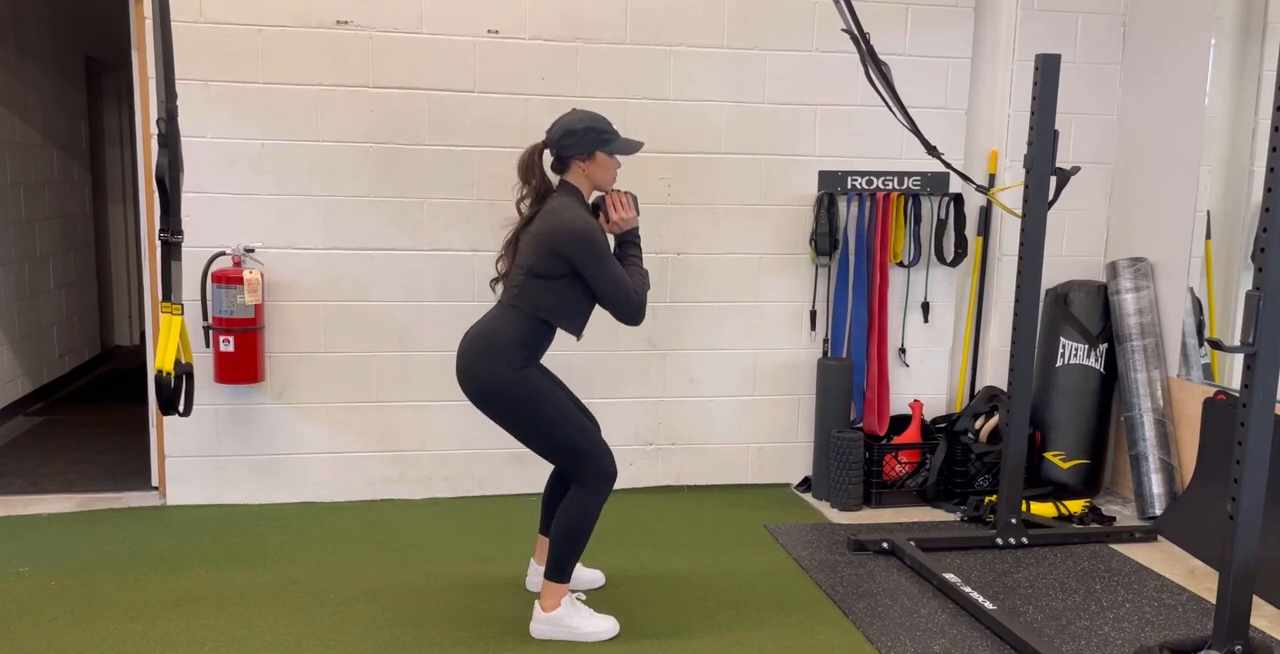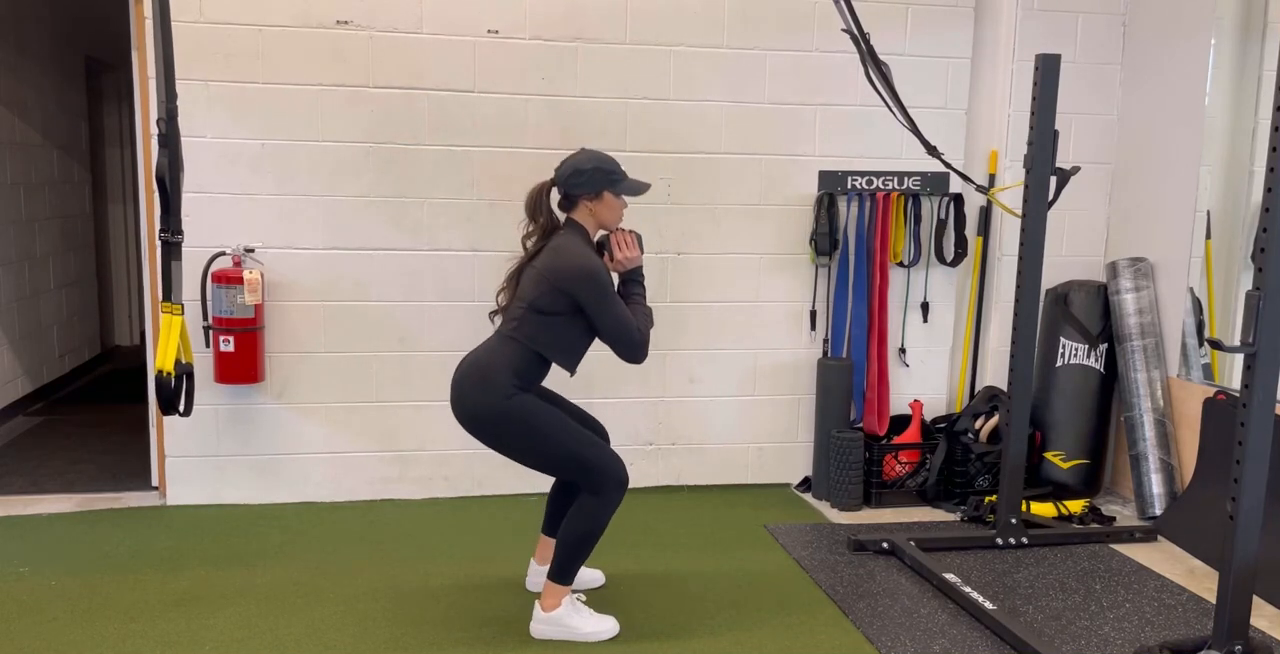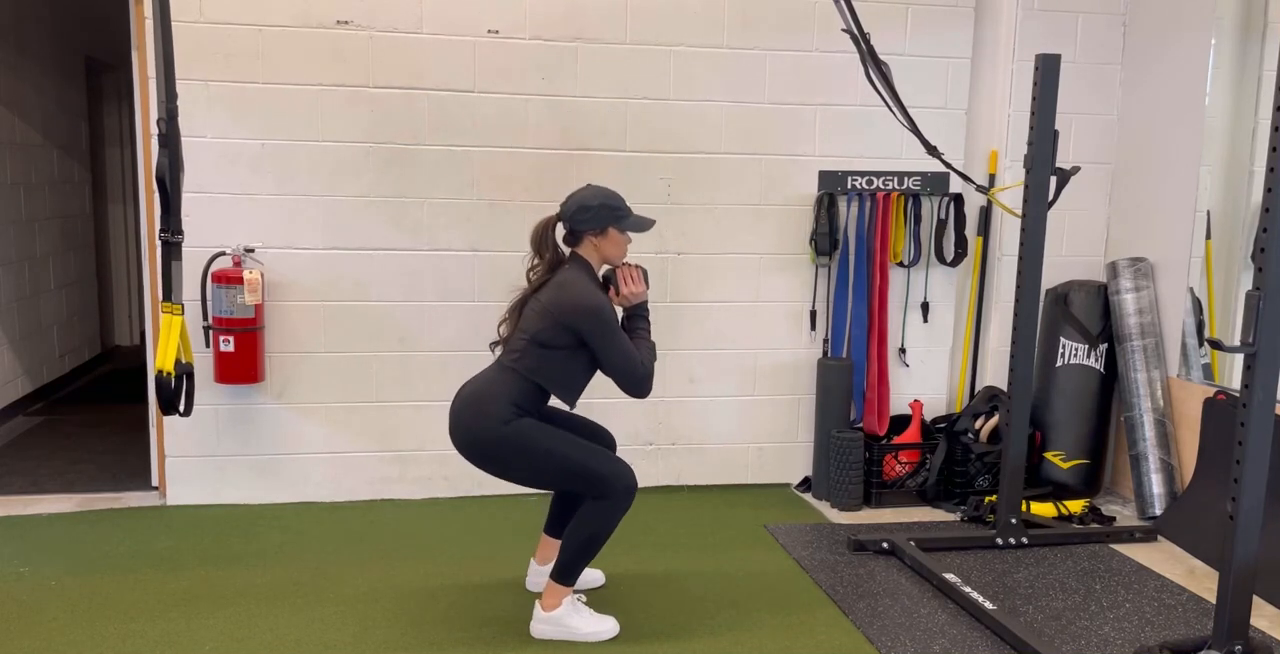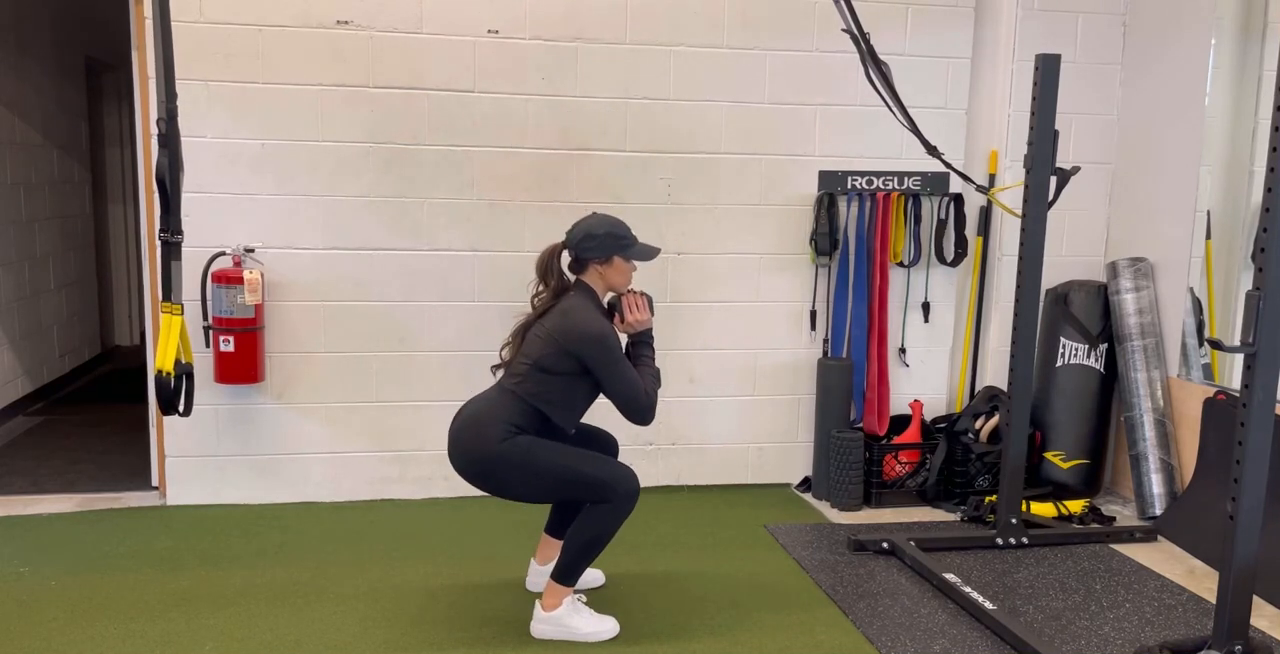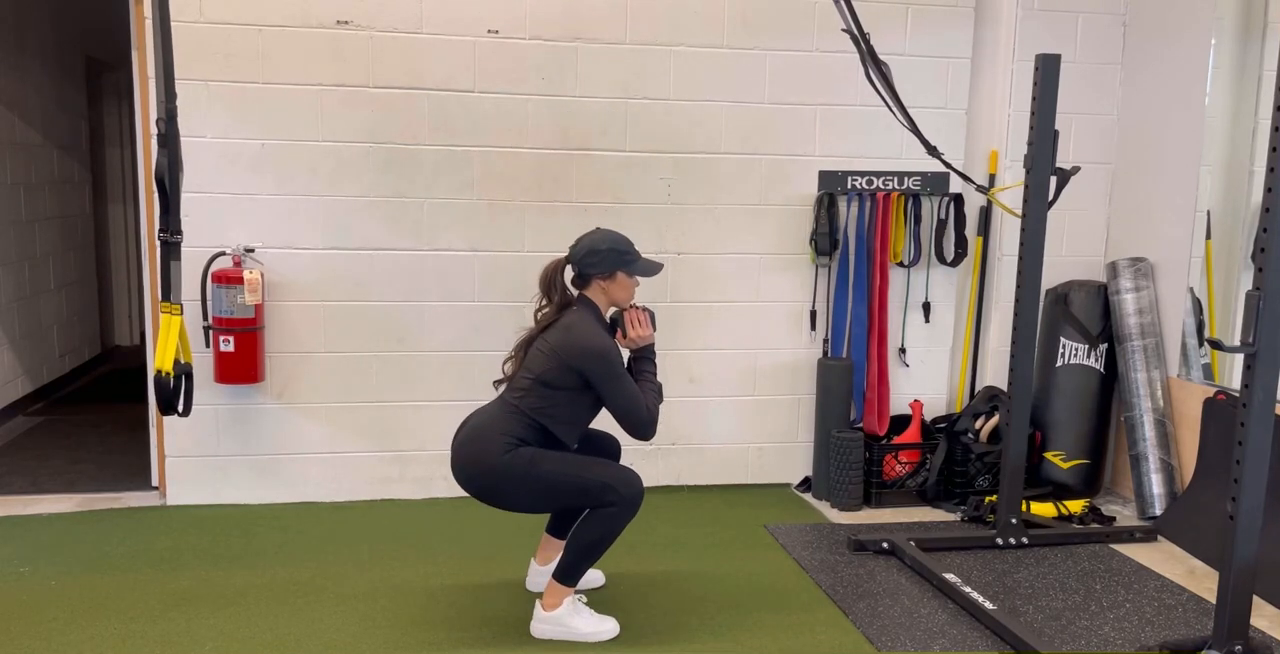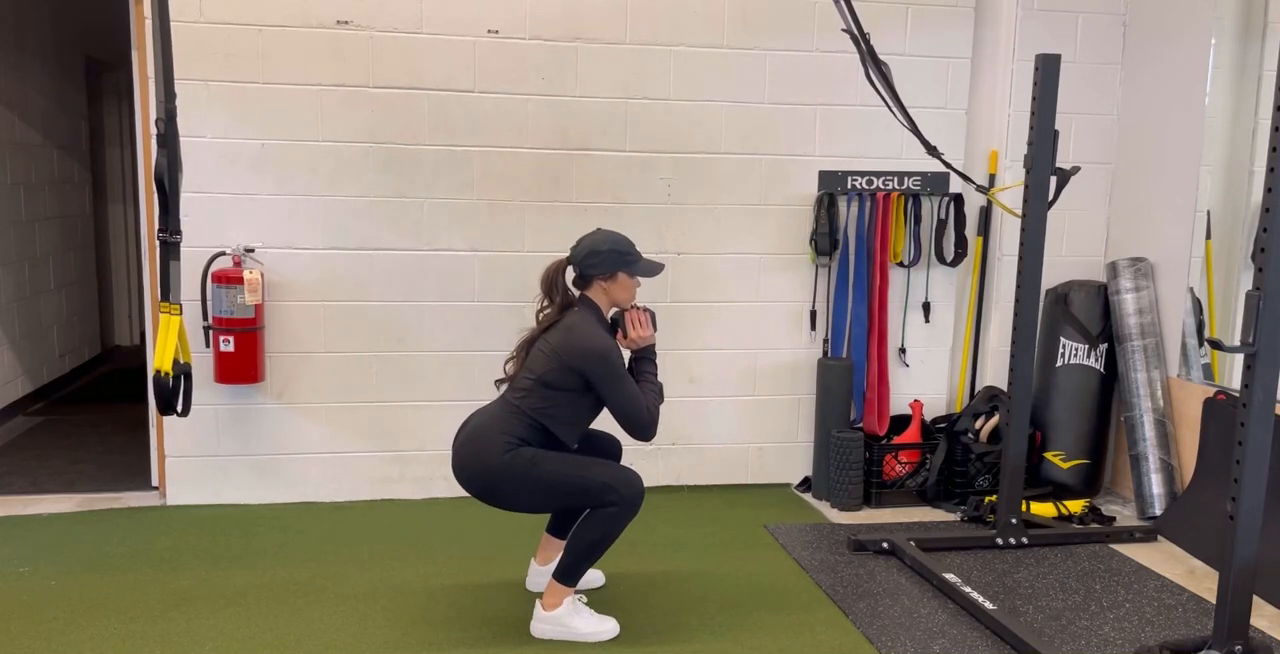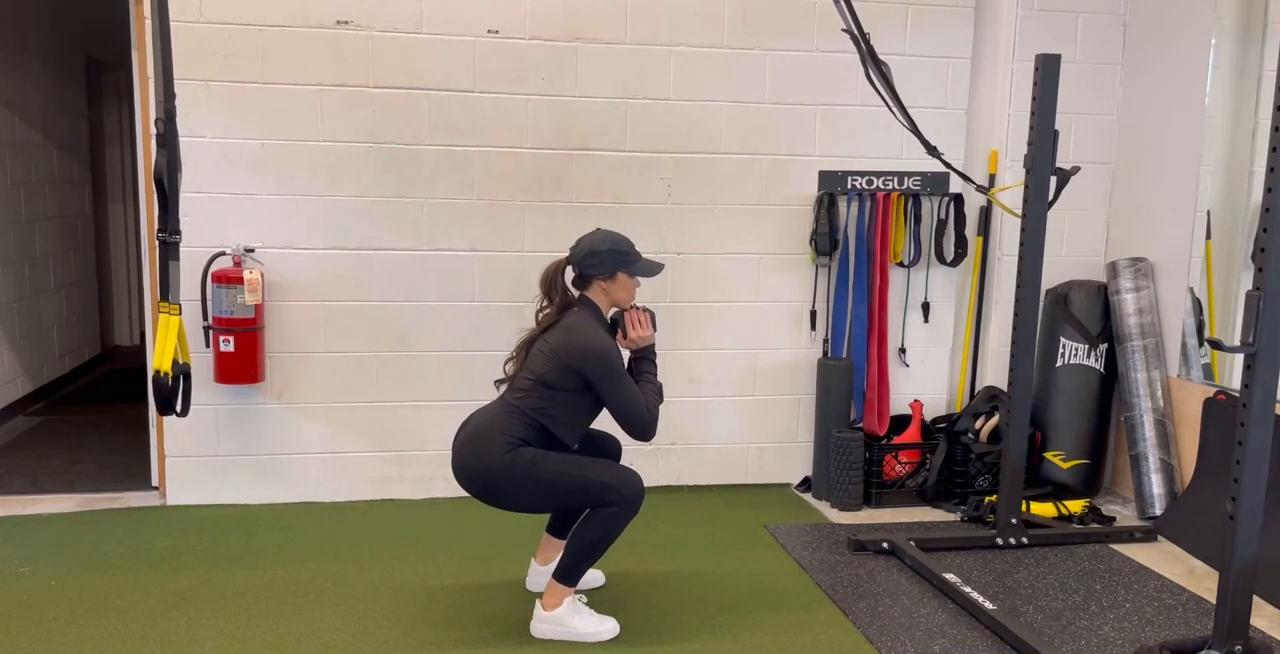
dt=0.2s
person 1, frame 1
left shoulder: (558, 209)
right shoulder: (574, 224)
left elbow: (604, 290)
right elbow: (630, 308)
left wrist: (611, 235)
right wrist: (627, 237)
left hip: (499, 354)
right hip: (499, 365)
left knee: (581, 444)
right knee: (595, 467)
left ankle: (545, 561)
right ankle: (552, 607)
person 1, frame 2
left shoulder: (563, 246)
right shoulder: (579, 263)
left elbow: (606, 323)
right elbow: (634, 347)
left wrist: (615, 274)
right wrist: (631, 276)
left hip: (493, 382)
right hip: (492, 395)
left knee: (591, 443)
right knee: (607, 476)
left ankle: (545, 562)
right ankle: (553, 608)
person 1, frame 3
left shoulder: (567, 280)
right shoulder: (583, 298)
left elbow: (607, 350)
right elbow: (638, 381)
left wrist: (619, 308)
right wrist: (637, 311)
left hip: (491, 408)
right hip: (490, 423)
left knee: (597, 448)
right knee: (615, 482)
left ankle: (546, 562)
right ankle: (553, 607)
person 1, frame 4
left shoulder: (572, 306)
right shoulder: (587, 326)
left elbow: (617, 381)
right elbow: (641, 408)
left wrist: (624, 336)
right wrist: (641, 337)
left hip: (488, 428)
right hip: (489, 446)
left knee: (600, 449)
right knee: (619, 486)
left ankle: (546, 563)
right ankle: (553, 607)
person 1, frame 5
left shoulder: (574, 320)
right shoulder: (589, 341)
left elbow: (620, 396)
right elbow: (642, 424)
left wrist: (627, 351)
right wrist: (643, 352)
left hip: (489, 441)
right hip: (492, 459)
left knee: (603, 451)
right knee: (623, 488)
left ankle: (546, 563)
right ankle: (554, 607)
person 1, frame 6
left shoulder: (576, 321)
right shoulder: (591, 341)
left elbow: (620, 394)
right elbow: (643, 425)
left wrist: (629, 351)
right wrist: (644, 353)
left hip: (489, 441)
right hip: (493, 460)
left knee: (604, 451)
right knee: (624, 489)
left ankle: (546, 563)
right ankle: (554, 607)
person 1, frame 7
left shoulder: (575, 322)
right shoulder: (590, 342)
left elbow: (620, 397)
right elbow: (642, 425)
left wrist: (628, 352)
right wrist: (644, 353)
left hip: (490, 441)
right hip: (493, 460)
left knee: (603, 451)
right knee: (624, 489)
left ankle: (546, 563)
right ankle: (554, 606)
